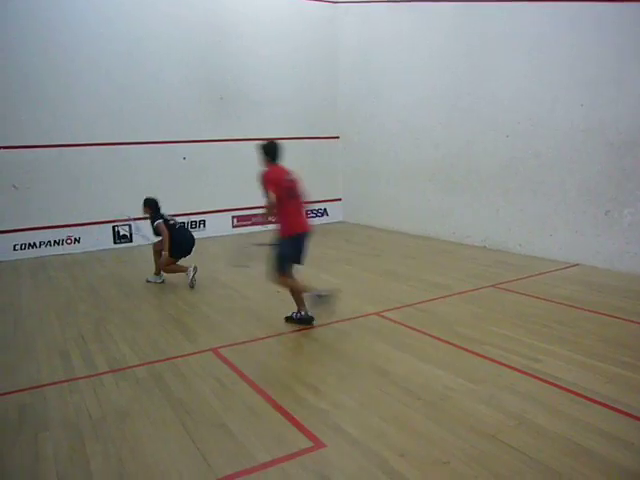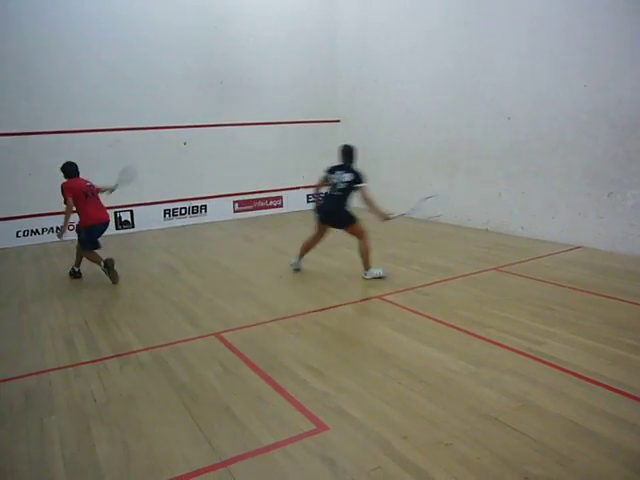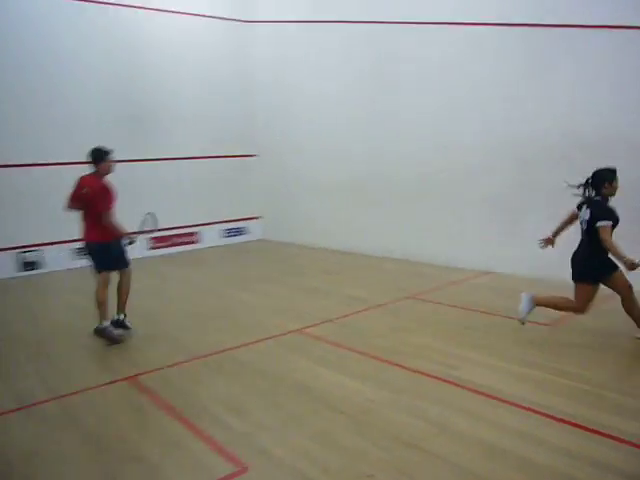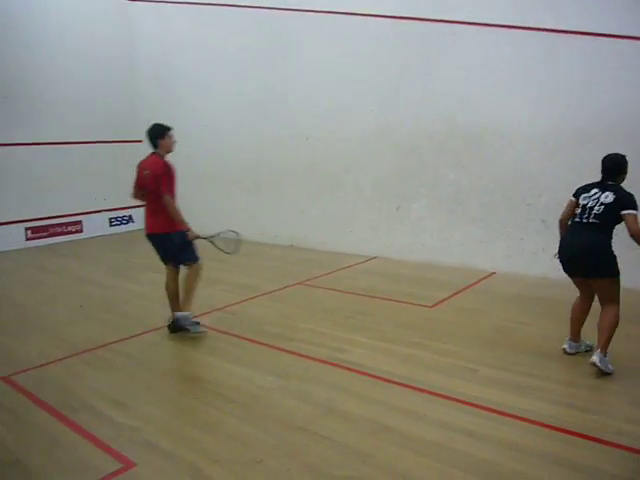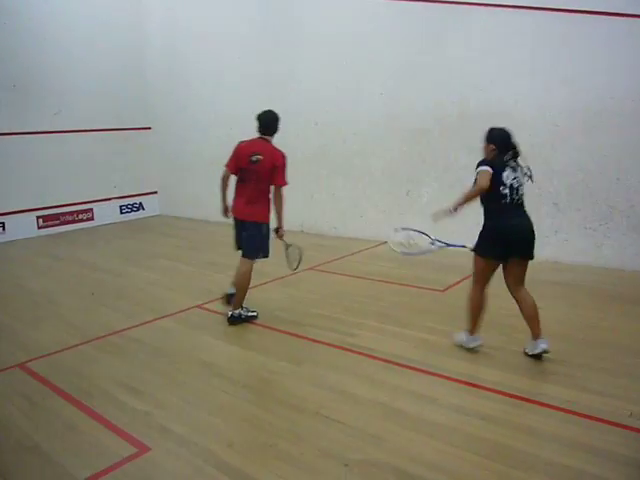
dt=1s
person 1, frame 1
left shoulder: (268, 175)
right shoulder: (288, 174)
left elbow: (272, 200)
right elbow: (301, 199)
left wrist: (268, 214)
left hip: (289, 231)
right hip: (302, 229)
left knee: (281, 278)
right knee: (286, 274)
left ankle: (319, 295)
right ankle: (302, 313)
person 1, frame 2
left shoulder: (66, 185)
right shoulder: (87, 183)
left elbow: (70, 204)
right elbow: (100, 189)
left wrist: (64, 226)
right wrist: (108, 189)
left hip: (89, 222)
right hip: (104, 219)
left knee: (87, 250)
right knee: (83, 243)
left ankle: (104, 263)
right ankle: (76, 269)
person 1, frame 3
left shoulder: (83, 181)
right shoulder: (101, 187)
left elbow: (71, 204)
right elbow: (106, 218)
right wrist: (123, 233)
left hip: (90, 239)
right hip: (105, 239)
left knee: (103, 279)
right knee: (125, 272)
left ankle: (103, 324)
right ankle: (120, 317)
person 1, frame 4
left shoulder: (143, 165)
right shoulder: (164, 166)
left elbow: (138, 194)
right elbow: (169, 202)
right wrist: (186, 229)
left hip: (152, 228)
right hip: (169, 228)
left knee: (172, 269)
right knee: (194, 266)
left ankle: (177, 317)
right ankle: (183, 314)
person 1, frame 5
left shoulder: (242, 147)
right shoulder: (277, 156)
left elbow: (225, 176)
right elbow: (278, 193)
left wrist: (224, 202)
right wrist: (279, 224)
left hip: (239, 212)
right hip: (258, 216)
left knee: (248, 256)
right knee: (247, 261)
left ankle: (233, 290)
right ankle: (236, 311)
person 2, frame 1
left shoulder: (155, 218)
right shoulder: (160, 216)
left elbow: (165, 233)
left wrist: (166, 250)
left hip: (182, 242)
right hip: (187, 239)
left knee: (163, 267)
right knee: (156, 247)
left ankle: (188, 270)
right ankle: (157, 276)
person 2, frame 2
left shoulder: (332, 170)
right shoulder: (356, 175)
left elbow: (318, 186)
right elbow: (366, 197)
left wrist: (317, 200)
right wrist: (380, 214)
left hip: (325, 207)
right hip: (337, 210)
left knee: (318, 235)
right knee: (363, 236)
left ankle: (297, 261)
right ankle: (368, 271)
person 2, frame 3
left shoulder: (588, 203)
right shoulder: (604, 209)
left elbow: (568, 220)
right elbow: (606, 239)
left wrist: (553, 236)
right wrist: (625, 260)
left hip: (595, 259)
right hip: (589, 261)
right knee: (579, 307)
right ankle: (532, 300)
person 2, frame 4
left shoulder: (584, 189)
left elbow: (563, 219)
left hip: (568, 245)
right hip: (596, 248)
left knee: (585, 294)
right knee: (610, 303)
left ankle: (573, 342)
right ankle: (600, 355)
person 2, frame 5
left shoulder: (487, 165)
right shoulder: (514, 168)
left elbow: (481, 186)
left wrist: (454, 207)
left hip: (499, 230)
right hip: (523, 229)
left knee: (479, 285)
right knee: (517, 288)
left ankle: (471, 336)
right ankle: (538, 341)
